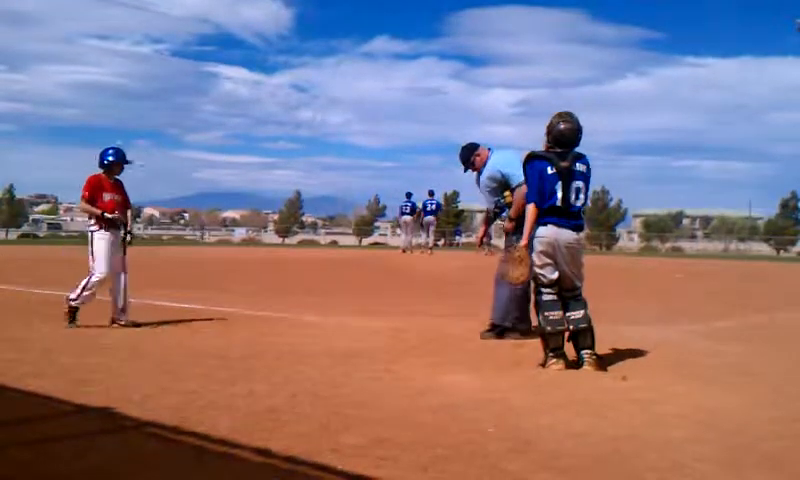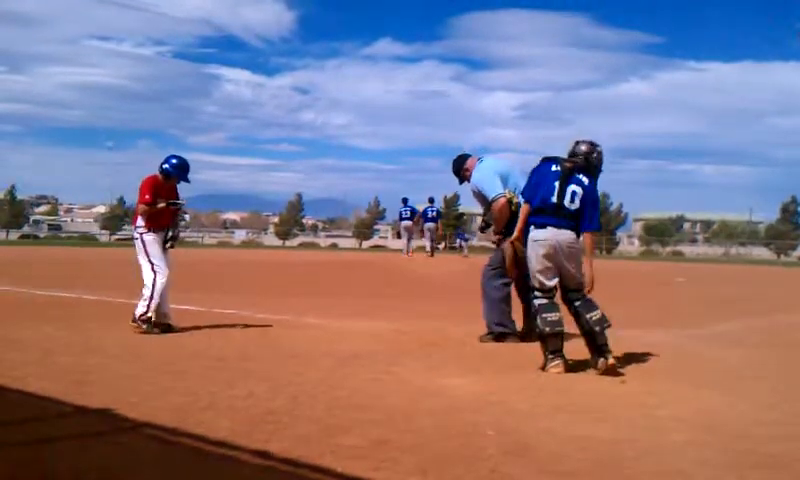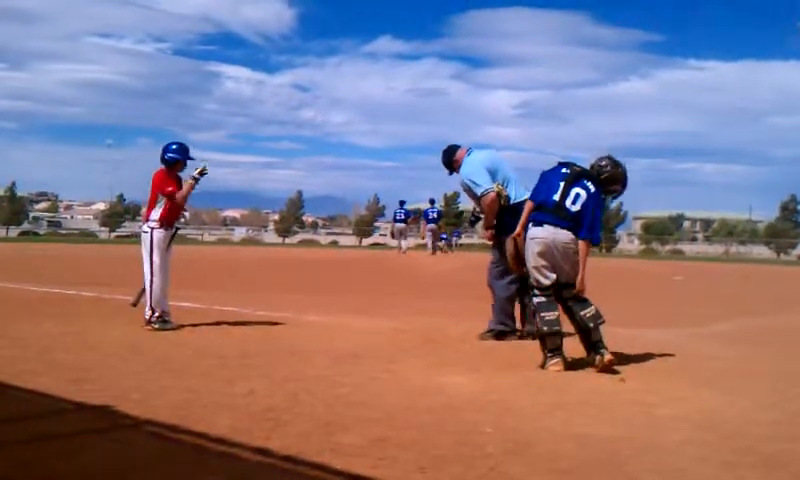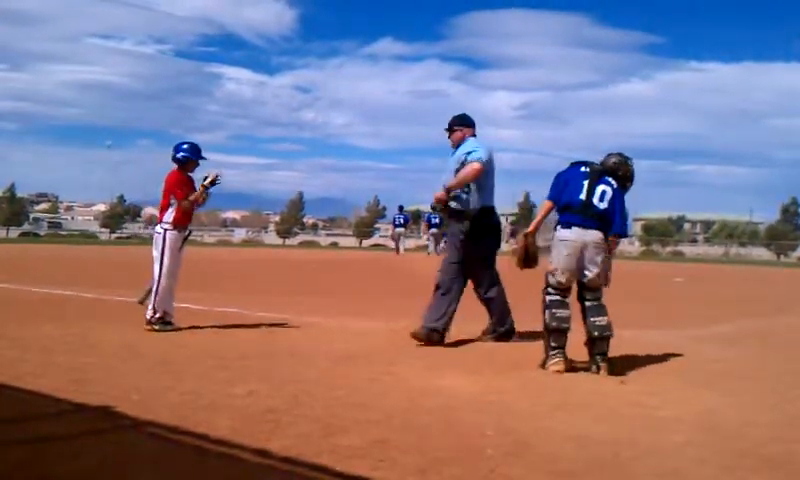
dt=1s
person 1, frame 1
left shoulder: (537, 163)
right shoulder: (583, 164)
left elbow: (533, 203)
left wrist: (525, 238)
left hip: (544, 232)
right hip: (572, 234)
left knee: (547, 292)
right knee: (573, 293)
left ankle: (555, 354)
right ankle: (587, 354)
person 1, frame 2
left shoulder: (545, 167)
right shoulder: (588, 183)
left elbow: (527, 202)
right elbow: (588, 229)
left wrist: (518, 231)
right wrist: (589, 266)
left hip: (541, 234)
right hip: (569, 237)
left knee: (543, 294)
right knee: (577, 294)
left ankle: (555, 357)
right ankle: (602, 353)
person 1, frame 3
left shoulder: (559, 170)
right shoulder: (595, 195)
left elbow: (532, 200)
right elbow: (585, 238)
left wrist: (520, 227)
right wrist: (581, 274)
left hip: (537, 233)
right hip: (566, 239)
left knee: (543, 293)
right knee: (571, 294)
left ankle: (554, 355)
right ankle: (598, 350)
person 1, frame 4
left shoulder: (574, 170)
right shoulder: (615, 190)
left elbow: (552, 200)
right elbow: (616, 234)
left wrist: (534, 226)
right wrist: (607, 267)
left hip: (567, 233)
right hip: (596, 237)
left knee: (556, 292)
right knee: (592, 297)
left ankle: (555, 355)
right ankle: (599, 359)
person 2, frame 1
left shoulder: (502, 160)
right shoulder: (483, 175)
left elbow: (524, 188)
left wrist: (511, 218)
right wrist: (485, 226)
left hip: (524, 220)
right hip: (518, 222)
left ankle: (503, 325)
right ankle: (519, 324)
person 2, frame 2
left shoulder: (479, 177)
right shoulder: (492, 162)
left elbow: (501, 203)
left wrist: (498, 231)
right wrist: (501, 228)
left knee: (494, 276)
right knee: (526, 279)
left ankle: (502, 330)
right ankle: (532, 329)
person 2, frame 3
left shoulder: (468, 170)
right shoulder: (487, 153)
left elbow: (490, 197)
left wrist: (487, 226)
right wrist: (481, 213)
left hip: (512, 217)
left knee: (501, 274)
right knee: (522, 273)
left ankle: (502, 328)
right ankle: (533, 323)
person 2, frame 4
left shoulder: (473, 148)
right shoulder: (461, 152)
left elbow: (475, 169)
left wrist: (445, 190)
right wrist: (445, 198)
left hip: (477, 224)
right hip: (461, 224)
left knee: (485, 278)
right knee: (448, 277)
left ankle: (503, 329)
right ankle: (434, 329)
person 3, frame 1
left shoulder: (119, 185)
right shoulder: (94, 180)
left elbow: (125, 208)
right elbow: (83, 205)
left wrist: (128, 228)
right wrist: (104, 215)
left hip: (116, 232)
right hip: (99, 231)
left knee: (119, 274)
right knee: (100, 273)
left ankle: (120, 316)
right ankle: (74, 303)
person 3, frame 2
left shoulder: (172, 188)
right shoulder: (150, 182)
left elbow: (174, 213)
right elbow: (141, 210)
left wrist: (174, 233)
right wrist: (164, 205)
left hip: (161, 235)
right hip: (145, 234)
left knee: (162, 275)
right knee: (160, 273)
left ankle: (161, 319)
right ankle: (142, 316)
person 3, frame 3
left shoulder: (175, 178)
right shoulder: (162, 175)
left elbow: (180, 204)
right elbow: (180, 198)
left wrist: (193, 181)
right wrist: (194, 178)
left hip: (166, 230)
right hip: (155, 230)
left knee: (162, 274)
right knee: (155, 273)
left ankle: (161, 314)
right ankle: (152, 316)
person 3, frame 4
left shoulder: (188, 179)
right shoulder: (175, 177)
left elbow: (199, 203)
right elbow: (187, 205)
left wrist: (207, 185)
right wrist: (204, 186)
left hip: (180, 232)
right hip: (168, 232)
left knee: (172, 276)
right knee: (163, 275)
left ankle: (164, 317)
right ankle: (153, 317)
